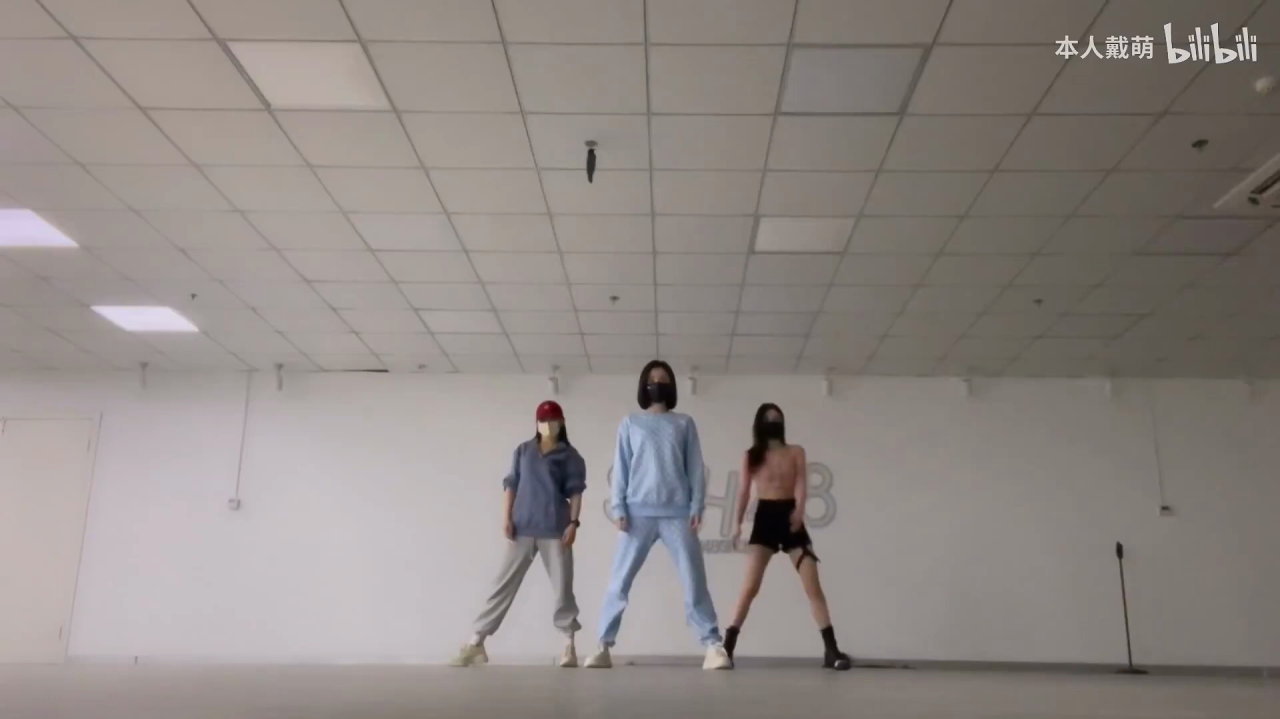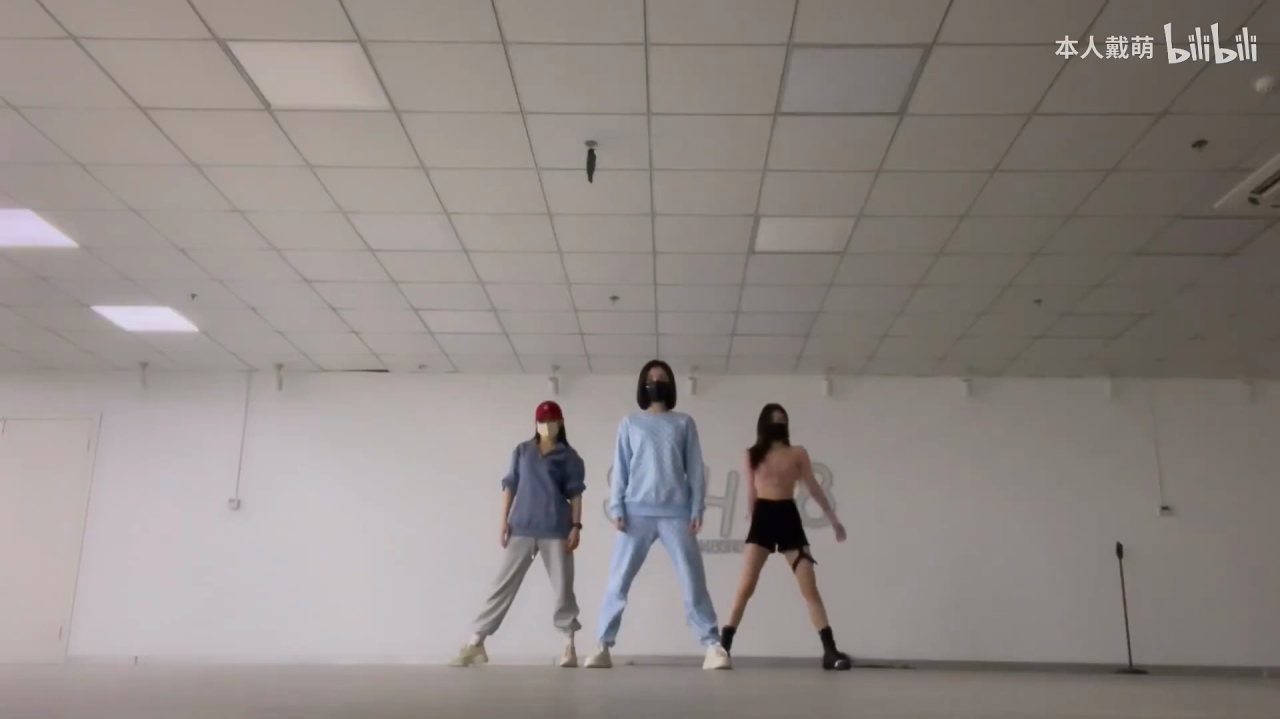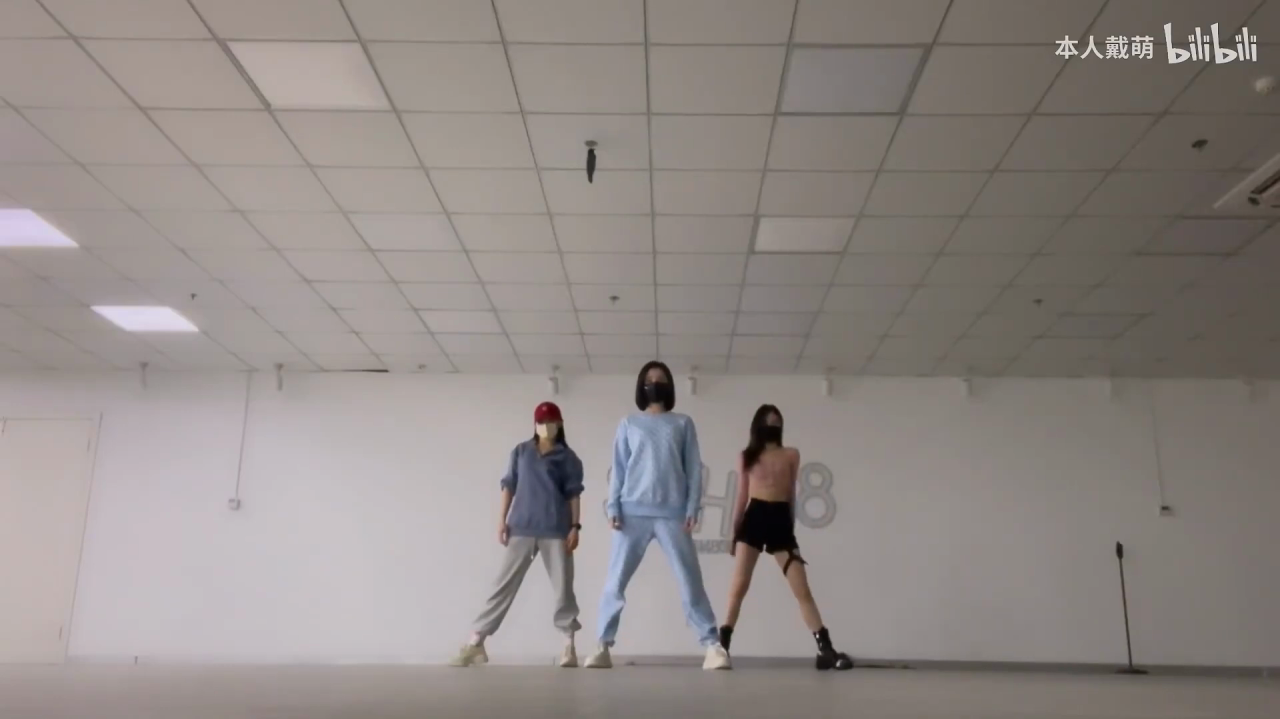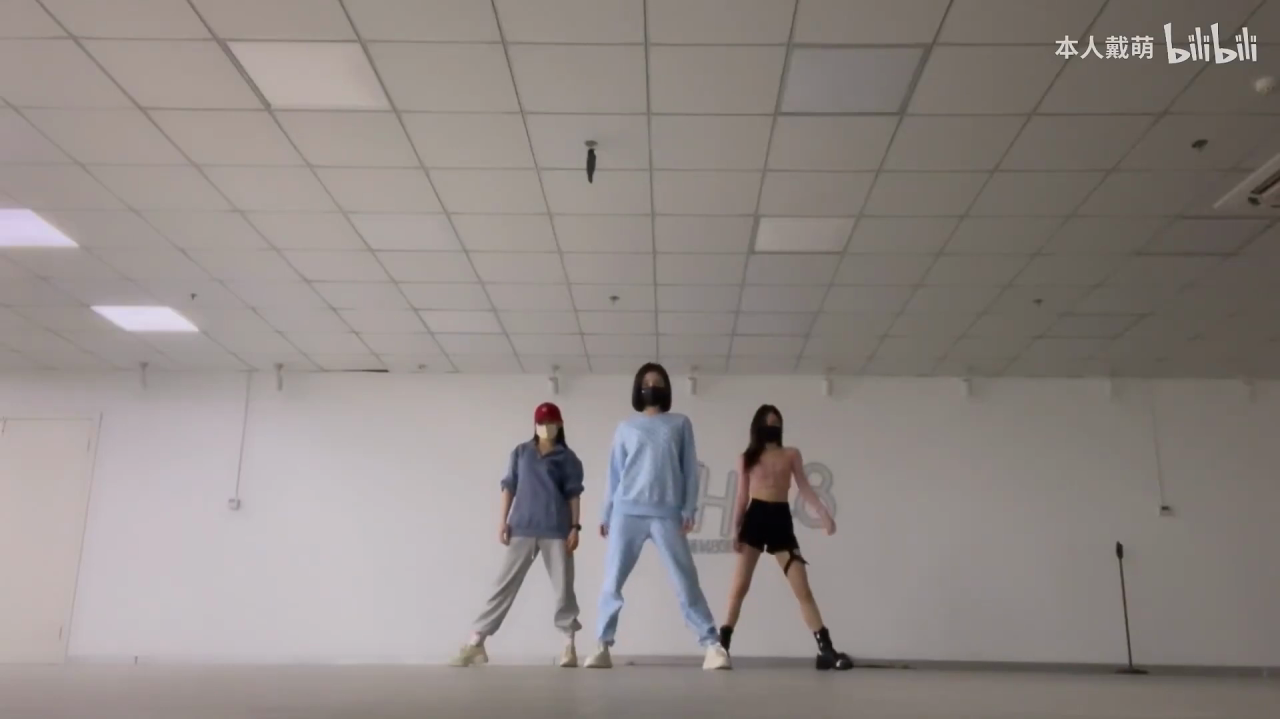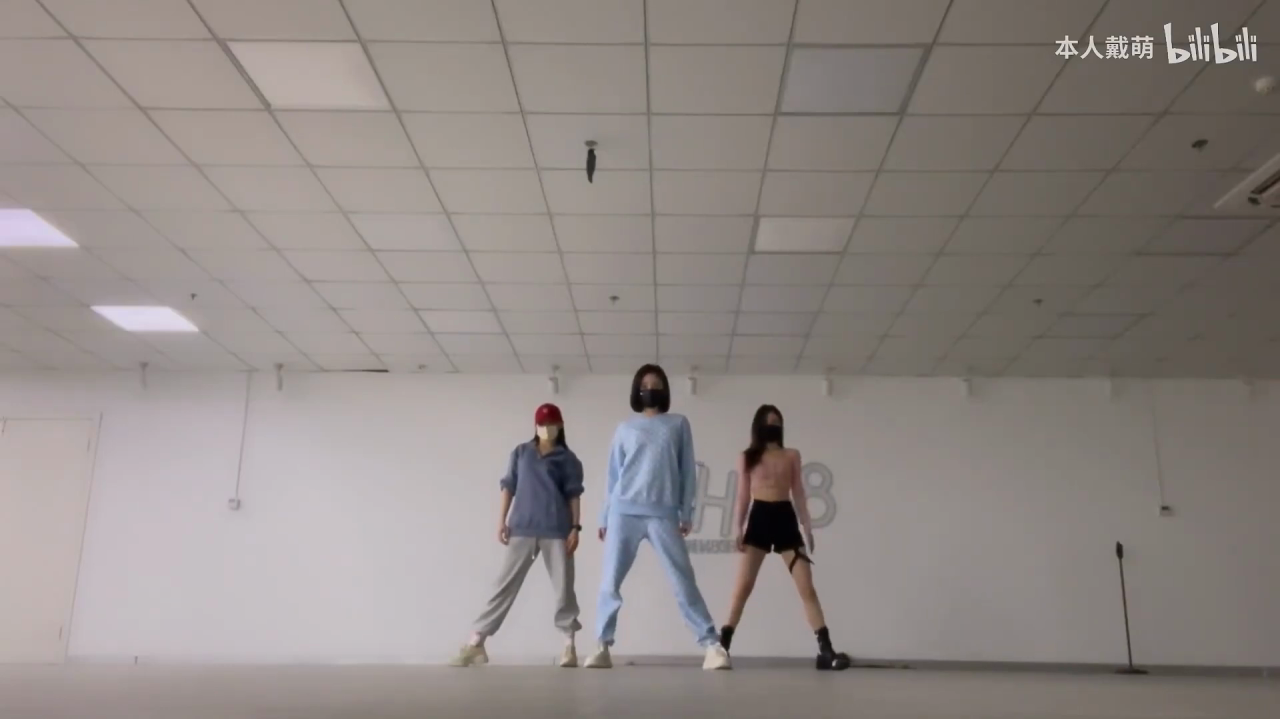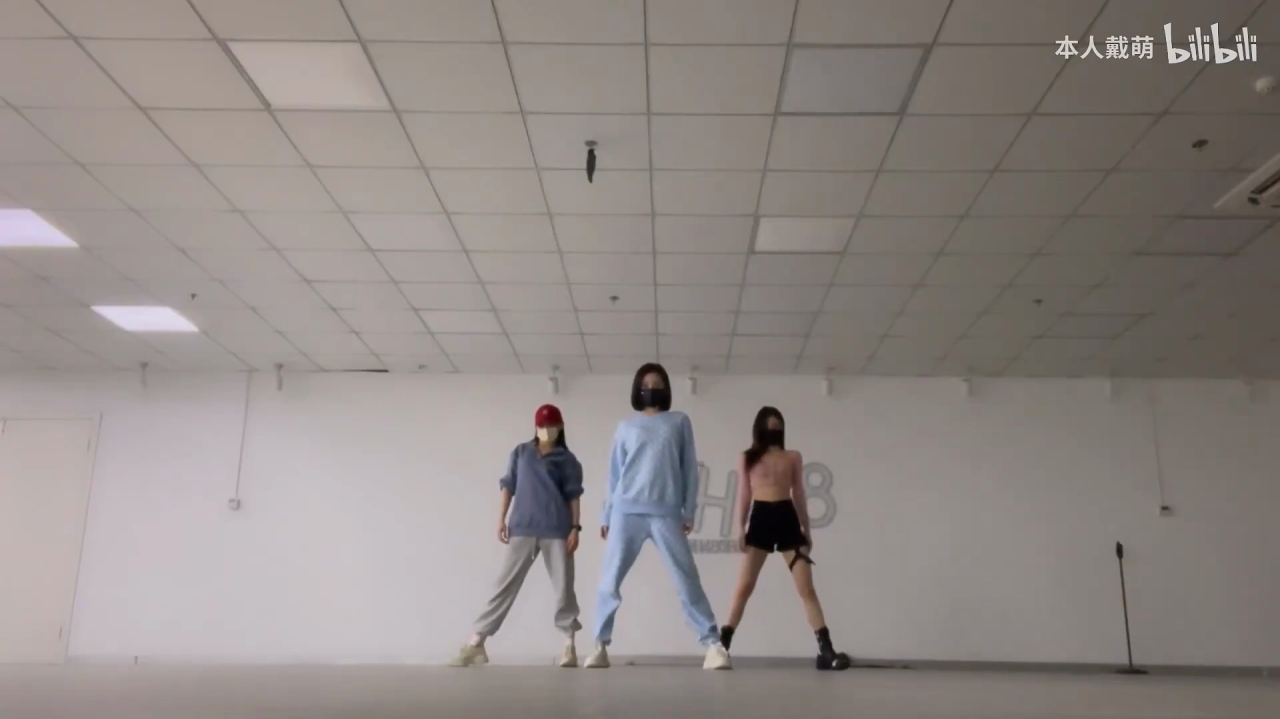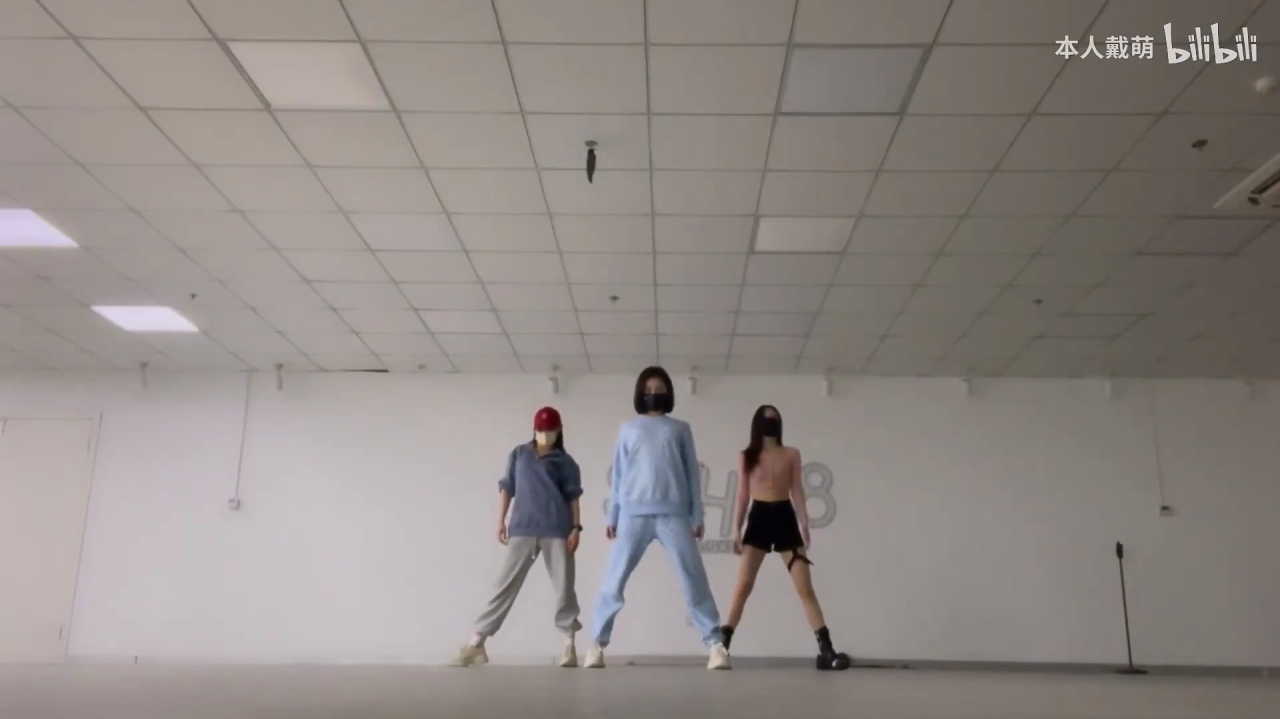
dt=0.4s
person 1, frame 1
left shoulder: (684, 423)
right shoulder: (630, 424)
left elbow: (695, 468)
right elbow: (621, 468)
left wrist: (696, 507)
right wrist: (618, 508)
left hip: (677, 513)
right hip: (638, 513)
left knee: (694, 580)
right knee: (619, 581)
left ankle: (713, 645)
right ankle: (603, 646)
person 1, frame 2
left shoulder: (684, 423)
right shoulder: (630, 423)
left elbow: (695, 468)
right elbow: (620, 468)
left wrist: (697, 509)
right wrist: (616, 508)
left hip: (676, 513)
right hip: (637, 512)
left knee: (693, 581)
right knee: (618, 581)
left ankle: (713, 646)
right ankle: (603, 647)
person 1, frame 3
left shoulder: (683, 424)
right shoulder: (628, 424)
left elbow: (693, 469)
right elbow: (618, 468)
left wrist: (692, 509)
right wrist: (613, 507)
left hip: (672, 514)
right hip: (633, 512)
left knee: (690, 581)
right knee: (615, 581)
left ankle: (713, 645)
right ankle: (603, 646)
person 1, frame 4
left shoulder: (680, 424)
right shoulder: (626, 427)
left elbow: (690, 469)
right elbow: (615, 473)
left wrist: (689, 511)
right wrist: (606, 514)
left hip: (666, 514)
right hip: (627, 512)
left knee: (686, 581)
right knee: (612, 581)
left ankle: (712, 645)
right ankle: (603, 646)
person 1, frame 5
left shoulder: (678, 424)
right shoulder: (625, 428)
left elbow: (687, 471)
right elbow: (613, 474)
left wrist: (686, 513)
right wrist: (604, 517)
left hip: (662, 514)
right hip: (624, 512)
left knee: (683, 580)
right knee: (610, 581)
left ankle: (712, 645)
right ankle: (603, 646)
person 1, frame 6
left shoulder: (679, 422)
right shoulder: (626, 427)
left elbow: (689, 468)
right elbow: (615, 473)
left wrist: (689, 511)
right wrist: (606, 516)
left hip: (666, 513)
right hip: (627, 511)
left knee: (687, 579)
right knee: (609, 580)
left ankle: (713, 645)
right ankle: (600, 645)
person 1, frame 7
left shoulder: (680, 429)
right shoulder: (628, 428)
left elbow: (692, 472)
right elbow: (618, 474)
left wrist: (697, 516)
right wrist: (612, 516)
left hip: (673, 513)
right hip: (634, 513)
left knee: (694, 579)
right knee: (613, 580)
left ankle: (716, 644)
right ankle: (597, 645)
person 2, frame 1
left shoulder: (796, 452)
right shoulder: (751, 457)
left elbow: (802, 485)
right elbow: (744, 491)
left wrist: (800, 511)
right wrist: (738, 523)
left hip: (792, 521)
right hip: (765, 517)
left knee: (813, 586)
right knee: (750, 587)
left ankle: (832, 650)
right ankle: (727, 647)
person 2, frame 2
left shoulder: (797, 453)
right shoulder: (752, 455)
left elbow: (813, 486)
right elbow: (752, 493)
left wrist: (833, 519)
right wrist: (754, 523)
left hip: (789, 517)
right hip: (763, 519)
left knee: (810, 588)
right knee: (746, 586)
left ankle: (830, 651)
right ankle: (723, 647)
person 2, frame 3
left shoulder: (791, 455)
right shoulder: (746, 457)
left elbow: (791, 494)
right elbow: (742, 495)
left wrist: (791, 527)
right wrist: (734, 531)
left hip: (780, 521)
right hip: (753, 519)
left knee: (802, 589)
right knee: (738, 587)
left ankle: (826, 650)
right ankle: (721, 647)
person 2, frame 4
left shoulder: (791, 455)
right shoulder: (747, 458)
left elbow: (804, 488)
right elbow: (742, 495)
left wrist: (824, 514)
right wrist: (735, 529)
left hip: (781, 520)
right hip: (754, 519)
left knee: (803, 589)
right knee: (739, 587)
left ankle: (826, 650)
right ankle: (722, 647)
person 2, frame 5
left shoulder: (792, 456)
right shoulder: (747, 458)
left elbow: (798, 492)
right elbow: (742, 494)
left wrist: (807, 526)
right wrist: (738, 528)
left hip: (786, 520)
right hip: (759, 519)
left knee: (807, 588)
right knee: (743, 586)
left ankle: (826, 650)
right ankle: (722, 646)
person 2, frame 6
left shoulder: (793, 457)
right shoulder: (747, 458)
left elbow: (799, 494)
right elbow: (743, 494)
left wrist: (807, 530)
right wrist: (740, 528)
left hip: (787, 519)
right hip: (760, 520)
left knee: (807, 588)
right knee: (744, 586)
left ankle: (827, 650)
right ankle: (722, 646)
person 2, frame 7
left shoulder: (791, 454)
right shoulder: (746, 457)
left elbow: (797, 490)
right elbow: (742, 494)
left wrist: (804, 525)
right wrist: (737, 530)
left hip: (785, 519)
right hip: (758, 519)
left knee: (805, 588)
right knee: (743, 586)
left ankle: (826, 650)
right ankle: (722, 646)
person 3, frame 1
left shoulder: (570, 455)
right shoulder: (523, 450)
left elbow: (575, 491)
right elbow: (511, 484)
left wrist: (573, 522)
right wrist: (506, 517)
left hip: (555, 529)
right hip: (523, 527)
left knee: (562, 586)
right knee: (505, 583)
left ankle: (569, 646)
right ankle: (476, 643)
person 3, frame 2
left shoulder: (568, 456)
right shoulder: (522, 451)
left elbow: (575, 493)
right elbow: (510, 486)
left wrist: (576, 526)
right wrist: (504, 520)
left hip: (555, 529)
right hip: (522, 527)
left knee: (563, 586)
right knee: (505, 583)
left ankle: (569, 646)
right ankle: (475, 643)
person 3, frame 3
left shoulder: (567, 456)
right shoulder: (520, 451)
left elbow: (573, 493)
right elbow: (509, 486)
left wrist: (575, 526)
right wrist: (502, 520)
left hip: (555, 529)
right hip: (522, 527)
left knee: (563, 586)
right knee: (506, 583)
left ankle: (569, 646)
right ankle: (476, 643)
person 3, frame 4
left shoulder: (567, 457)
right shoulder: (521, 452)
left elbow: (573, 494)
right elbow: (509, 487)
left wrist: (575, 527)
right wrist: (503, 520)
left hip: (556, 529)
right hip: (523, 527)
left knee: (563, 586)
right knee: (506, 583)
left ankle: (569, 646)
right ankle: (476, 643)
person 3, frame 5
left shoulder: (567, 458)
right shoulder: (521, 452)
left elbow: (574, 494)
right elbow: (508, 486)
left wrist: (575, 527)
right wrist: (502, 520)
left hip: (557, 530)
right hip: (522, 528)
left knee: (564, 586)
right knee: (506, 584)
left ankle: (569, 646)
right ankle: (476, 643)
person 3, frame 6
left shoulder: (567, 459)
right shoulder: (520, 452)
left elbow: (573, 495)
right elbow: (508, 486)
left wrist: (575, 528)
right wrist: (501, 519)
left hip: (556, 529)
right hip: (523, 528)
left knee: (564, 586)
right knee: (506, 584)
left ankle: (569, 646)
right ankle: (476, 643)
person 3, frame 7
left shoulder: (565, 461)
right shoulder: (519, 454)
left elbow: (573, 496)
right elbow: (507, 487)
left wrist: (576, 528)
right wrist: (501, 520)
left hip: (557, 529)
right hip: (523, 528)
left knee: (564, 586)
right knee: (506, 584)
left ankle: (569, 646)
right ankle: (476, 643)
